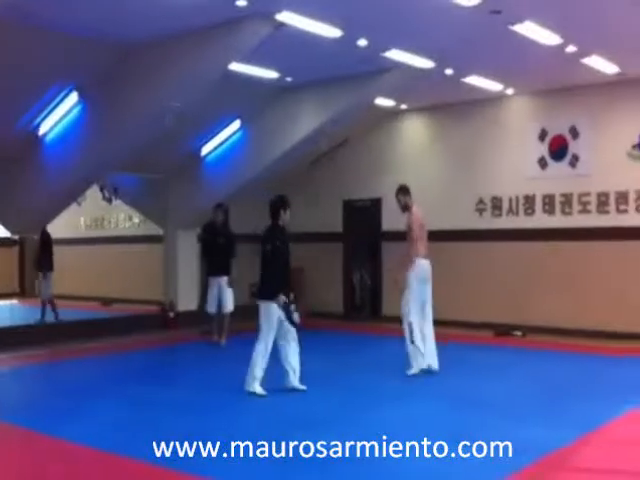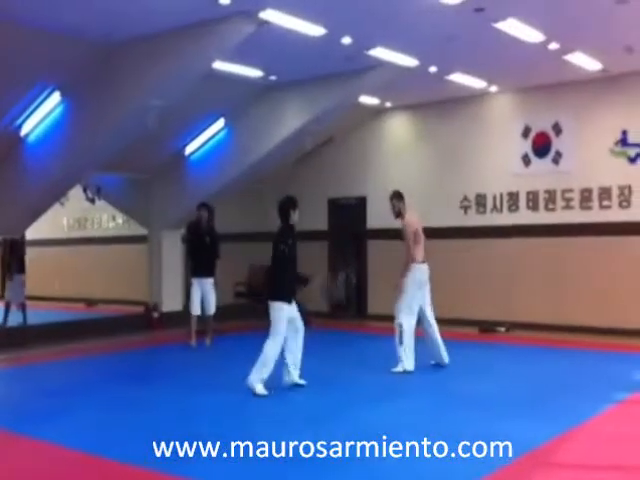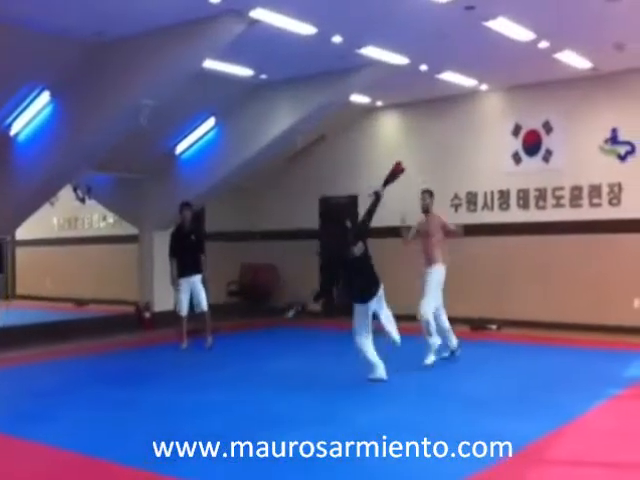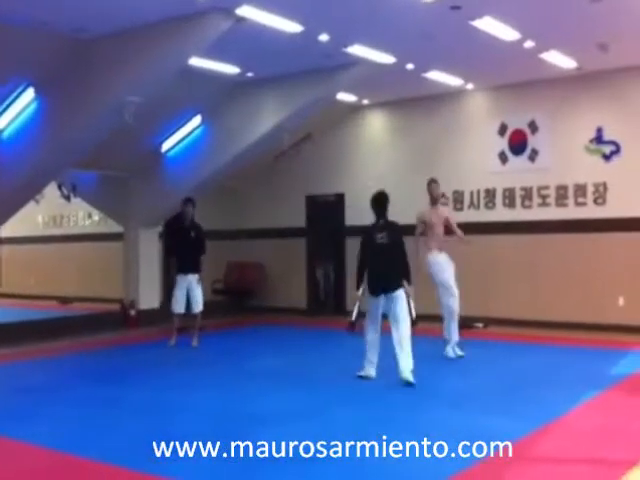
dt=0.7s
person 1, frame 1
left shoulder: (282, 235)
right shoulder: (270, 236)
right elbow: (267, 269)
left wrist: (289, 290)
right wrist: (277, 294)
left hip: (281, 295)
right hip: (270, 297)
left knee: (289, 337)
right knee: (265, 339)
left ankle: (293, 379)
right ankle: (253, 382)
person 1, frame 2
left shoulder: (287, 236)
right shoulder: (284, 238)
right elbow: (284, 270)
right wrist: (306, 281)
left hip: (286, 296)
right hip: (281, 297)
left knee: (297, 330)
right knee: (276, 339)
left ankle: (292, 375)
right ankle: (255, 380)
person 1, frame 3
right shoulder: (356, 233)
right elbow: (368, 215)
right wrist: (378, 196)
left hip: (361, 298)
right hip: (376, 288)
left knee: (362, 336)
right knee: (382, 312)
left ankle: (378, 370)
right ankle: (394, 337)
person 1, frame 4
left shoulder: (369, 233)
right shoulder: (394, 228)
left elbow: (363, 262)
right elbow: (402, 257)
left wrist: (359, 287)
right wrist: (408, 282)
left hip: (376, 288)
right hip: (396, 287)
left knee: (372, 330)
right knee: (402, 329)
left ankle: (369, 369)
right ankle: (406, 373)
person 2, frame 1
left shoulder: (413, 214)
right shoulder: (415, 214)
left elbow: (414, 244)
left wrist: (405, 270)
right wrist: (407, 266)
left hip: (417, 265)
right hip: (424, 265)
left knee: (410, 313)
right knee: (425, 315)
left ankle: (419, 361)
right ankle: (431, 362)
person 2, frame 2
left shoulder: (406, 222)
right shoulder: (413, 219)
left elbow: (411, 253)
left wrist: (403, 277)
left hip: (415, 270)
right hip: (423, 269)
left knee: (403, 315)
right knee: (426, 315)
left ankle: (406, 363)
right ankle: (441, 356)
person 2, frame 3
left shoulder: (439, 219)
right shoulder: (421, 224)
left elbow: (457, 231)
right elbow: (407, 240)
left wrist: (452, 230)
right wrist: (405, 227)
left hip: (437, 269)
right hip: (428, 269)
left knee: (425, 309)
right knee: (437, 312)
left ankle: (433, 349)
right ankle: (452, 345)
person 2, frame 4
left shoulder: (445, 211)
right shoulder: (424, 213)
left elbow: (454, 229)
right elbow: (418, 237)
left wrist: (460, 235)
right wrist: (418, 260)
left hip: (443, 257)
right hip: (432, 257)
left knee: (452, 297)
right knee: (450, 296)
left ankle: (450, 342)
right ankle: (451, 342)
person 3, frame 1
left shoulder: (228, 234)
right shoulder: (208, 233)
left elbow: (231, 257)
right elbow: (205, 257)
left wrist: (230, 276)
right wrist: (207, 275)
left hip: (224, 276)
right hip: (212, 276)
left knee: (226, 308)
right knee: (212, 308)
left ankle: (223, 336)
right ankle: (215, 335)
person 3, frame 2
left shoulder: (212, 234)
right shoulder: (192, 233)
left elbow: (216, 257)
right elbow: (190, 257)
left wrist: (214, 276)
right wrist: (190, 274)
left hip: (208, 277)
right hip: (195, 277)
left knee: (210, 309)
right knee: (194, 309)
left ankle: (209, 336)
right ankle: (193, 338)
person 3, frame 3
left shoulder: (197, 231)
right shoulder: (176, 233)
left elbow: (202, 254)
right elbow: (173, 257)
left wrist: (202, 273)
right wrist: (174, 276)
left hip: (196, 275)
right hip: (182, 277)
left knee: (203, 306)
right knee: (182, 310)
left ankle: (209, 335)
right ankle: (184, 340)
person 3, frame 4
left shoulder: (197, 229)
right shoulder: (176, 229)
left elbow: (202, 253)
right elbow: (173, 253)
left wrist: (200, 272)
right wrist: (176, 270)
left hip: (194, 273)
right hip: (181, 274)
left knee: (197, 307)
right knee: (176, 307)
left ankle: (195, 337)
right ankle: (174, 336)
